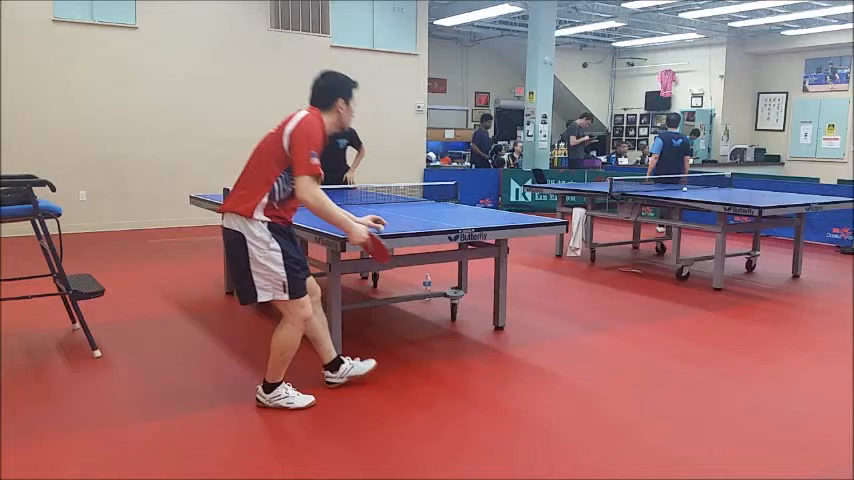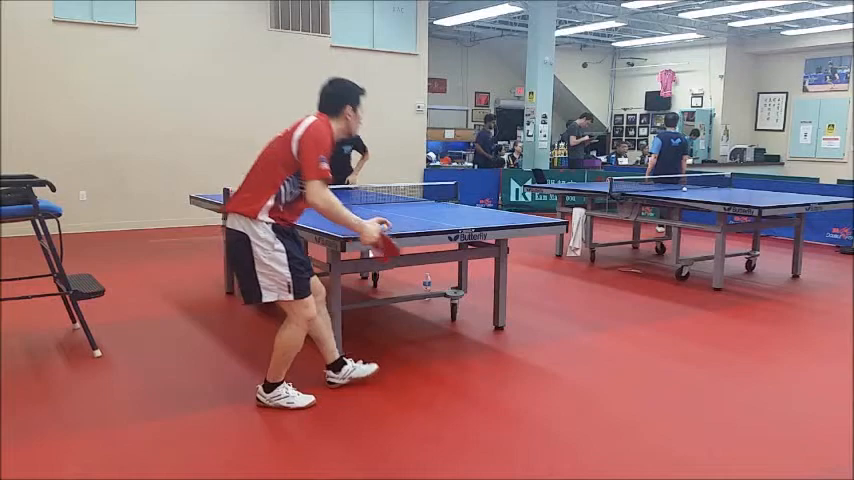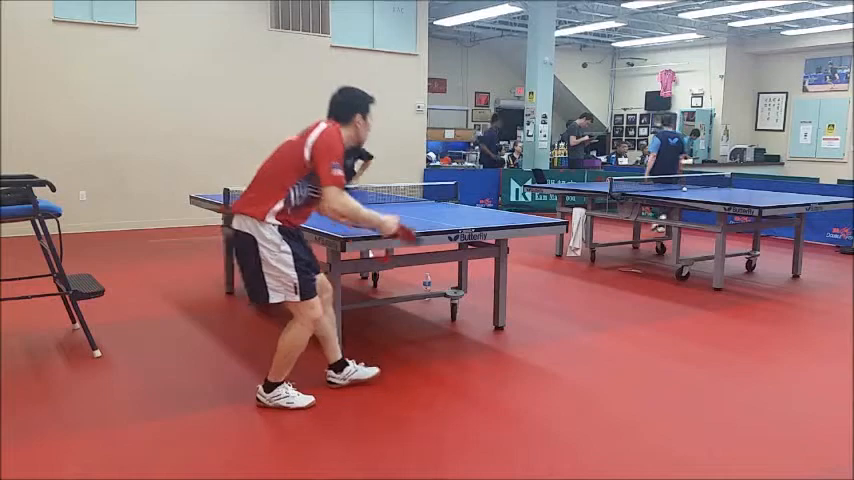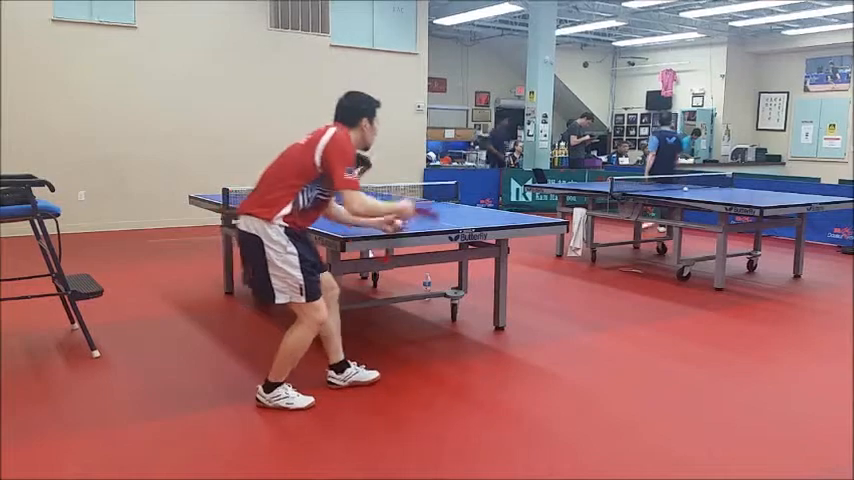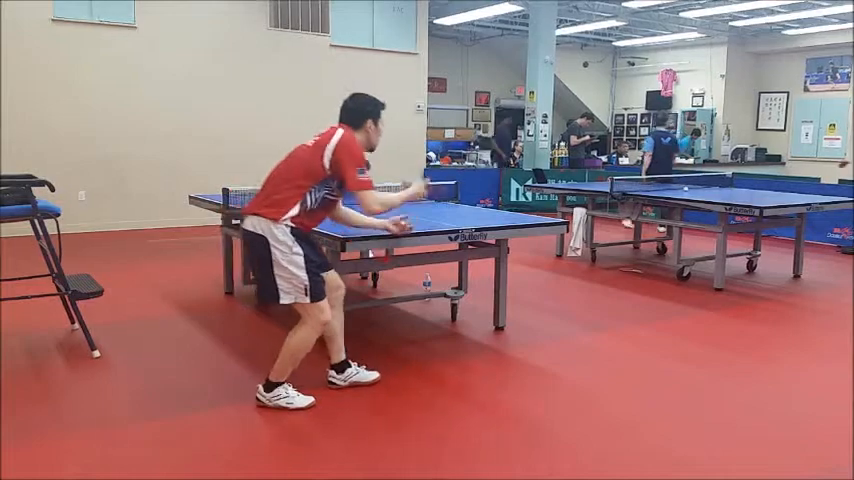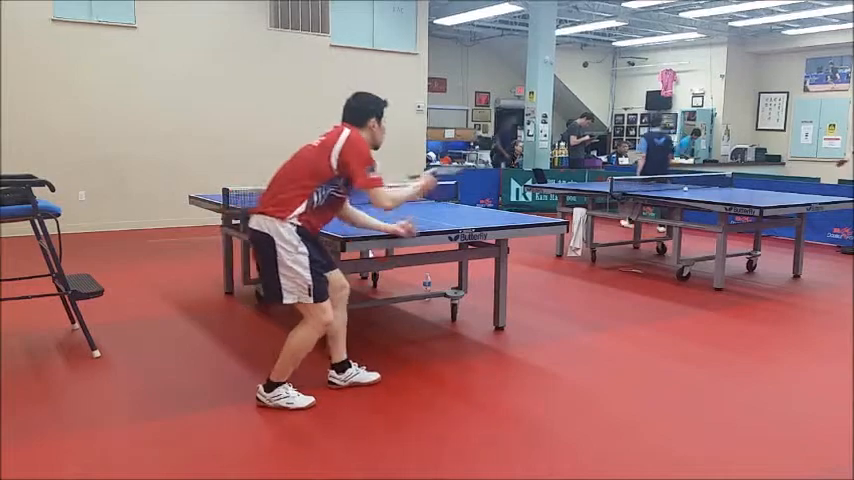
dt=0.1s
person 1, frame 1
left shoulder: (309, 126)
right shoulder: (308, 125)
left elbow: (306, 195)
right elbow: (306, 193)
left wrist: (354, 220)
right wrist: (350, 229)
left hip: (268, 223)
right hip: (252, 226)
left knee: (312, 294)
right knee: (299, 312)
left ankle: (335, 366)
right ankle: (271, 389)
person 1, frame 2
left shoulder: (315, 131)
right shoulder: (317, 131)
left elbow: (312, 198)
right elbow: (317, 197)
left wrist: (362, 222)
right wrist: (360, 229)
left hip: (272, 225)
right hip: (256, 227)
left knee: (316, 294)
right knee: (303, 312)
left ankle: (337, 367)
right ankle: (272, 389)
person 1, frame 3
left shoulder: (322, 136)
right shoulder: (329, 137)
left elbow: (324, 205)
right elbow: (336, 203)
left wrist: (369, 221)
right wrist: (381, 222)
left hip: (274, 226)
right hip: (261, 228)
left knee: (322, 291)
right knee: (308, 313)
left ankle: (339, 367)
right ankle: (272, 388)
person 1, frame 4
left shoulder: (331, 139)
right shoulder: (340, 141)
left elbow: (330, 208)
right elbow: (356, 205)
left wrist: (378, 222)
right wrist: (398, 208)
left hip: (281, 227)
right hip: (268, 229)
left knee: (329, 291)
right knee: (313, 315)
left ankle: (339, 369)
right ankle: (272, 389)
person 1, frame 5
left shoulder: (335, 142)
right shoulder: (346, 143)
left elbow: (334, 209)
right elbow: (372, 203)
left wrist: (382, 225)
right wrist: (409, 194)
left hip: (284, 227)
right hip: (272, 230)
left knee: (334, 289)
right knee: (318, 316)
left ankle: (341, 369)
right ankle: (272, 389)
person 1, frame 6
left shoulder: (340, 142)
right shoulder: (353, 142)
left elbow: (342, 209)
right elbow: (384, 200)
left wrist: (389, 229)
right wrist: (419, 187)
left hip: (290, 227)
right hip: (279, 229)
left knee: (339, 289)
right knee: (320, 316)
left ankle: (341, 369)
right ankle: (273, 388)
person 2, frame 1
left shoulder: (661, 137)
right shoulder: (684, 139)
left elbow: (654, 158)
right elbow: (686, 160)
left wrist: (648, 174)
right wrist: (685, 176)
left hip: (661, 175)
right hip: (676, 176)
left ankle: (663, 224)
right ankle: (664, 224)
person 2, frame 2
left shoulder: (660, 137)
right shoulder: (683, 139)
left elbow: (654, 158)
right elbow: (684, 160)
left wrist: (647, 174)
right wrist: (682, 175)
left hip: (660, 175)
right hip: (674, 176)
left ankle: (662, 224)
person 2, frame 3
left shoulder: (658, 136)
right shoulder: (680, 138)
left elbow: (652, 156)
right elbow: (681, 159)
left wrist: (647, 173)
right wrist: (678, 172)
left hip: (657, 173)
right hip: (671, 174)
left ankle: (660, 217)
right ankle: (662, 225)
person 2, frame 4
left shoulder: (656, 136)
right shoulder: (677, 137)
left elbow: (652, 155)
right elbow: (676, 157)
left wrist: (646, 172)
left hip: (655, 173)
right hip: (669, 174)
right ankle: (662, 224)
person 2, frame 5
left shoulder: (652, 137)
right shoulder: (672, 138)
left elbow: (648, 156)
right elbow: (673, 157)
left wrist: (643, 173)
left hip: (653, 173)
right hip: (667, 174)
right ankle: (662, 225)
person 2, frame 6
left shoulder: (645, 138)
right shoulder: (668, 138)
left elbow: (642, 158)
right elbow: (669, 158)
left wrist: (638, 174)
left hip: (647, 174)
right hip: (662, 174)
left ankle: (630, 221)
right ankle: (662, 225)
